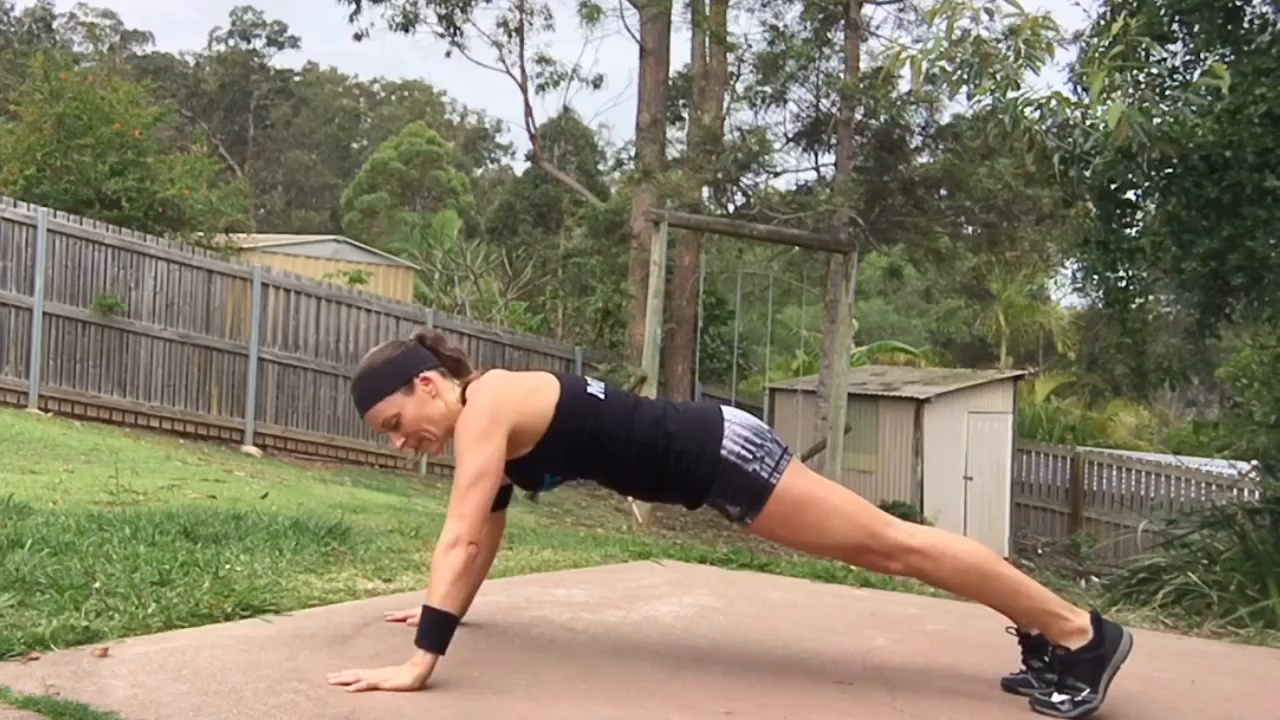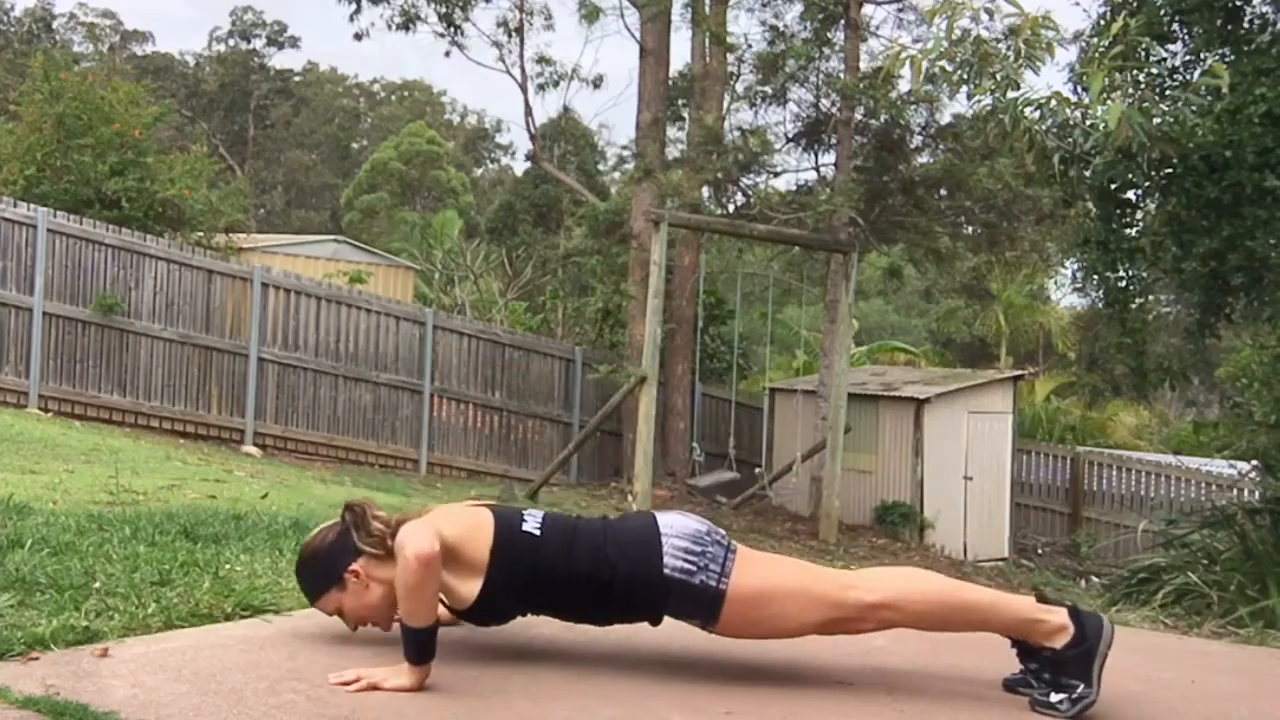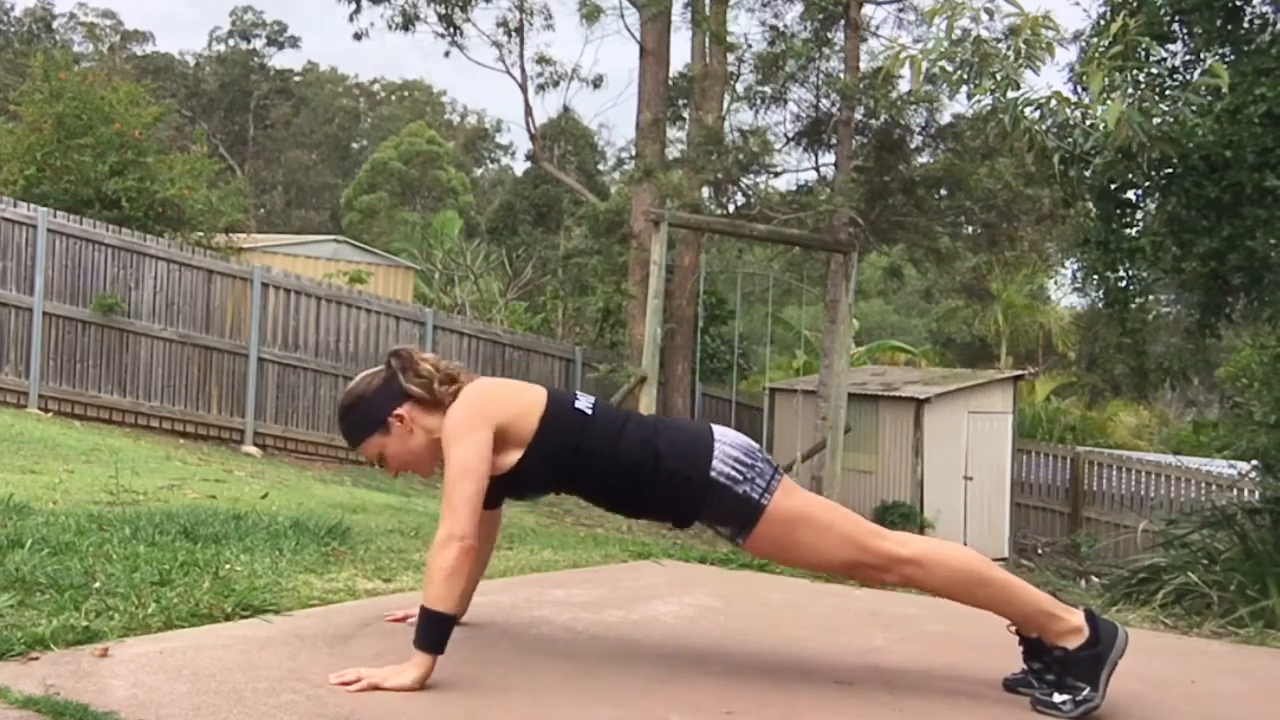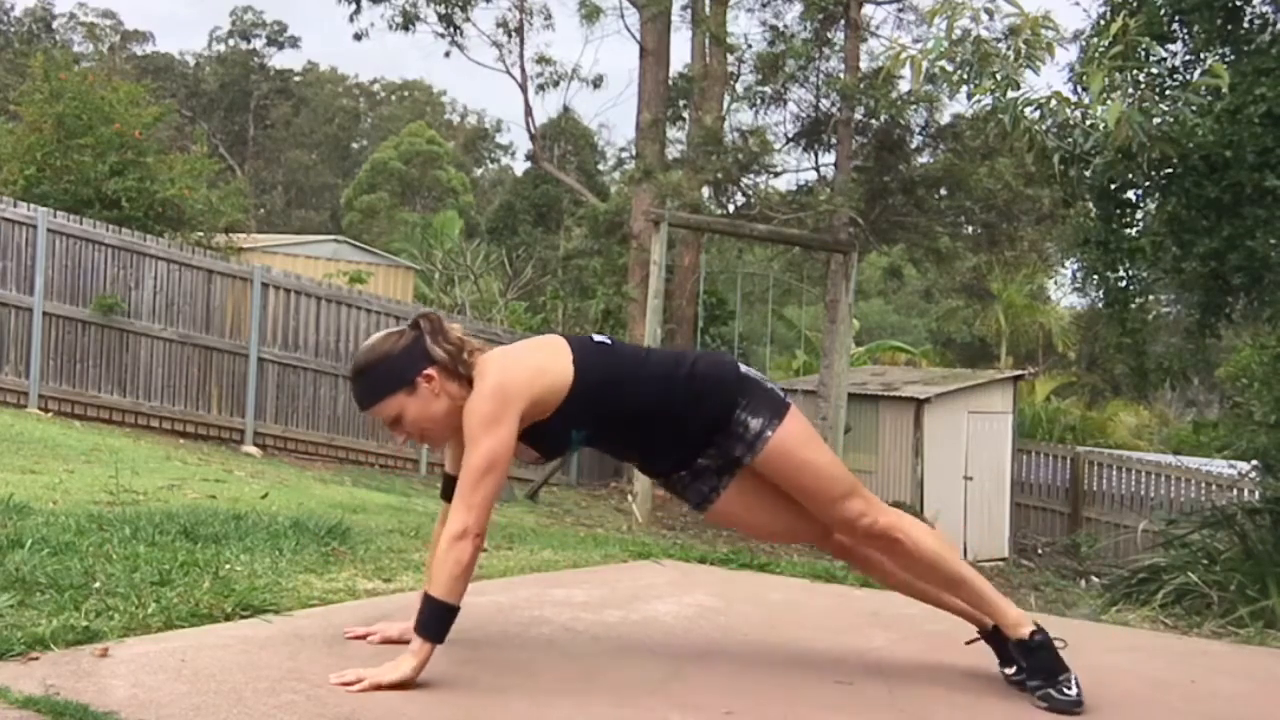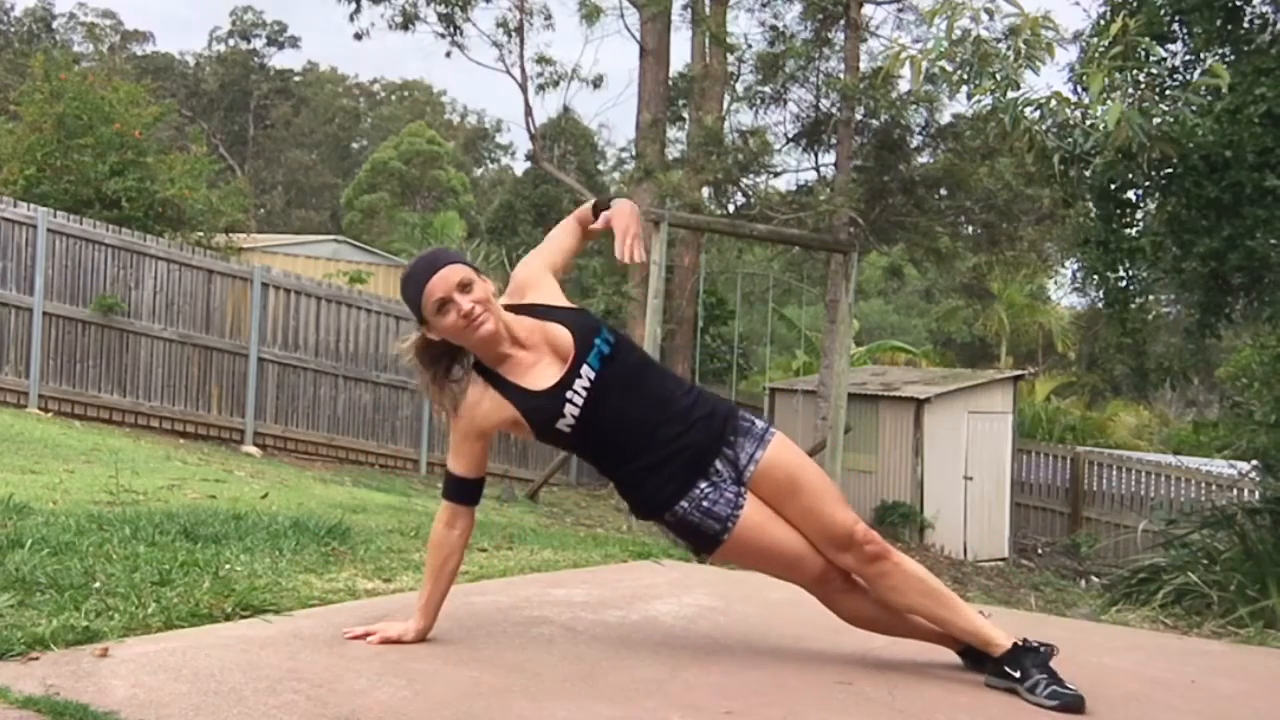
dt=0.7s
person 1, frame 1
left shoulder: (486, 406)
right shoulder: (485, 418)
left elbow: (461, 537)
right elbow: (486, 532)
right wrist: (440, 613)
left hip: (720, 451)
right hip: (704, 459)
left knee: (890, 543)
right knee: (882, 546)
left ankle: (1081, 635)
right ankle: (1047, 637)
person 1, frame 2
left shoulder: (417, 537)
right shoulder: (442, 538)
left elbow: (417, 562)
right wrist: (446, 612)
left hip: (663, 563)
right hip: (653, 549)
left knee: (856, 600)
right knee: (848, 598)
left ankle: (1059, 628)
right ankle: (1036, 615)
person 1, frame 3
left shoulder: (469, 412)
right shoulder: (480, 425)
left elbow: (456, 538)
right elbow: (483, 524)
right wrist: (446, 608)
left hip: (708, 470)
right hip: (690, 478)
left knee: (885, 554)
right knee: (872, 557)
left ankle: (1076, 631)
right ankle: (1049, 634)
person 1, frame 4
left shoulder: (497, 386)
right shoulder: (470, 403)
left elbow: (466, 532)
right elbow: (453, 511)
left wrist: (419, 652)
right wrist: (419, 619)
left hip: (725, 402)
right hip: (684, 455)
left knee: (862, 519)
right knee: (836, 541)
left ankle: (1018, 629)
right ankle: (1004, 635)
person 1, frame 5
left shoulder: (526, 290)
right shoulder: (483, 415)
left elbow: (577, 222)
right elbow: (456, 516)
left wrist: (620, 208)
right wrist: (420, 619)
left hip: (721, 431)
right hip: (679, 491)
left knee: (859, 545)
right knee: (833, 582)
left ankle: (1005, 649)
right ankle: (979, 648)
